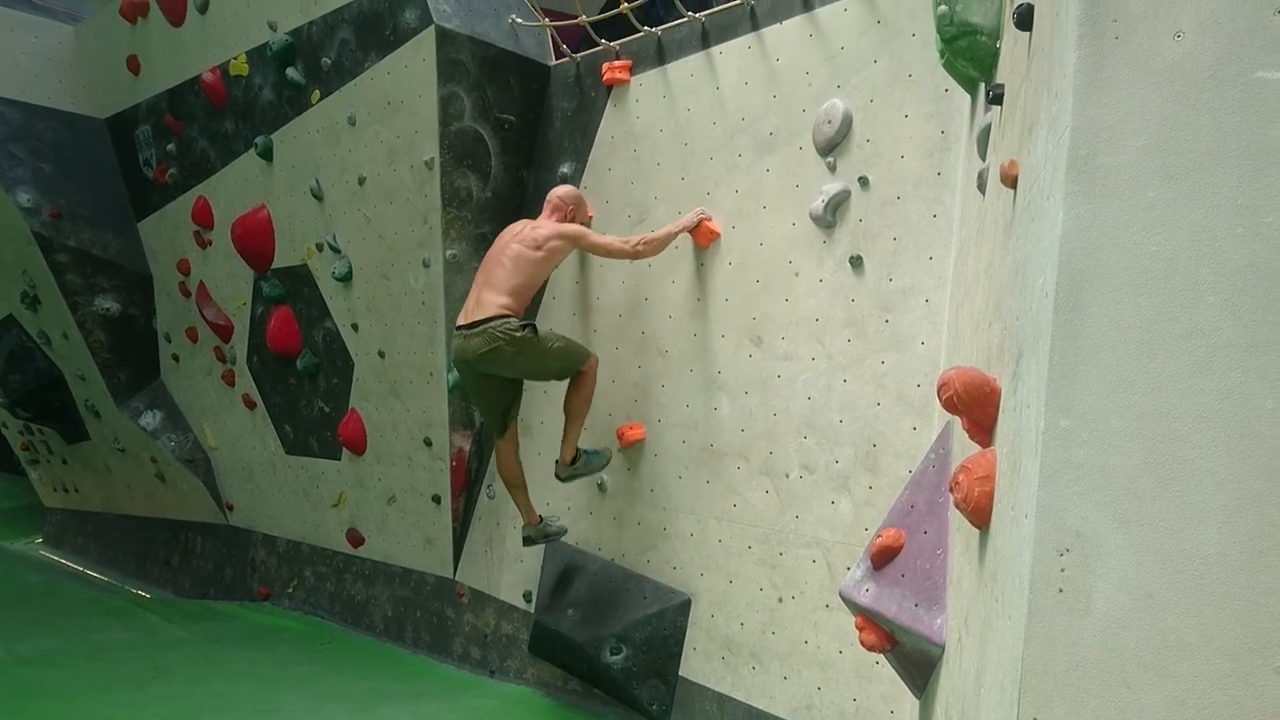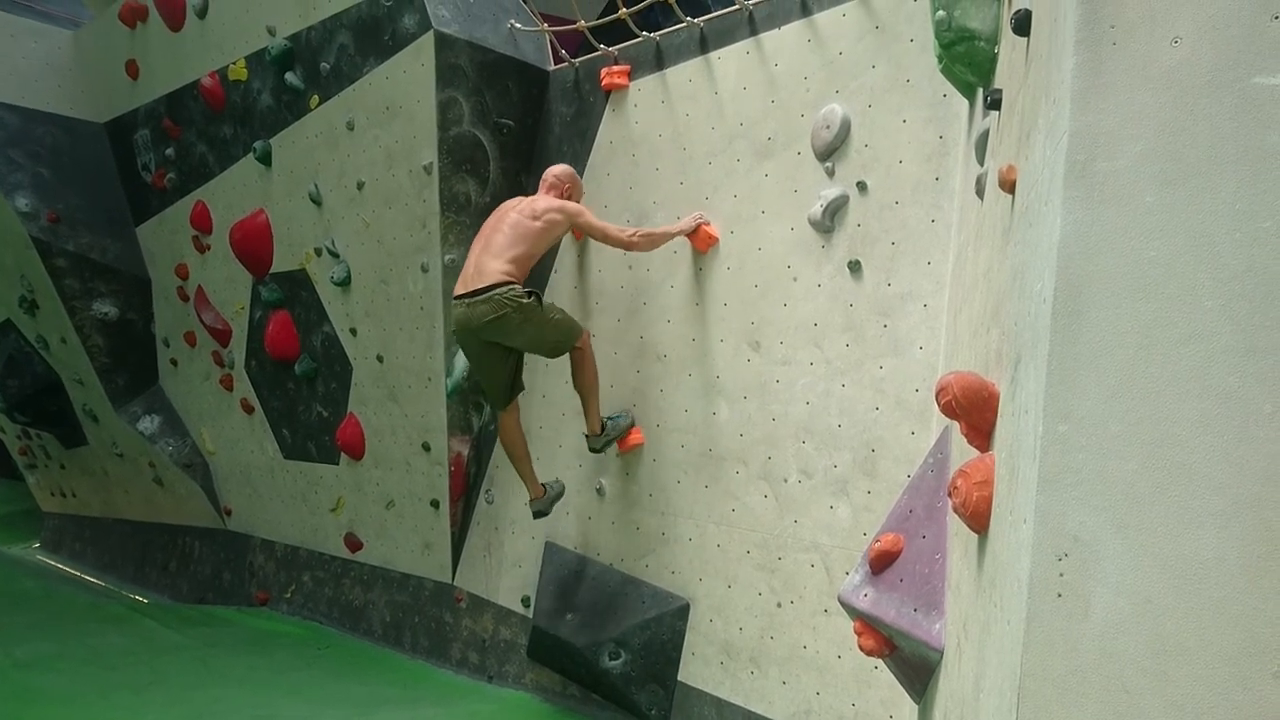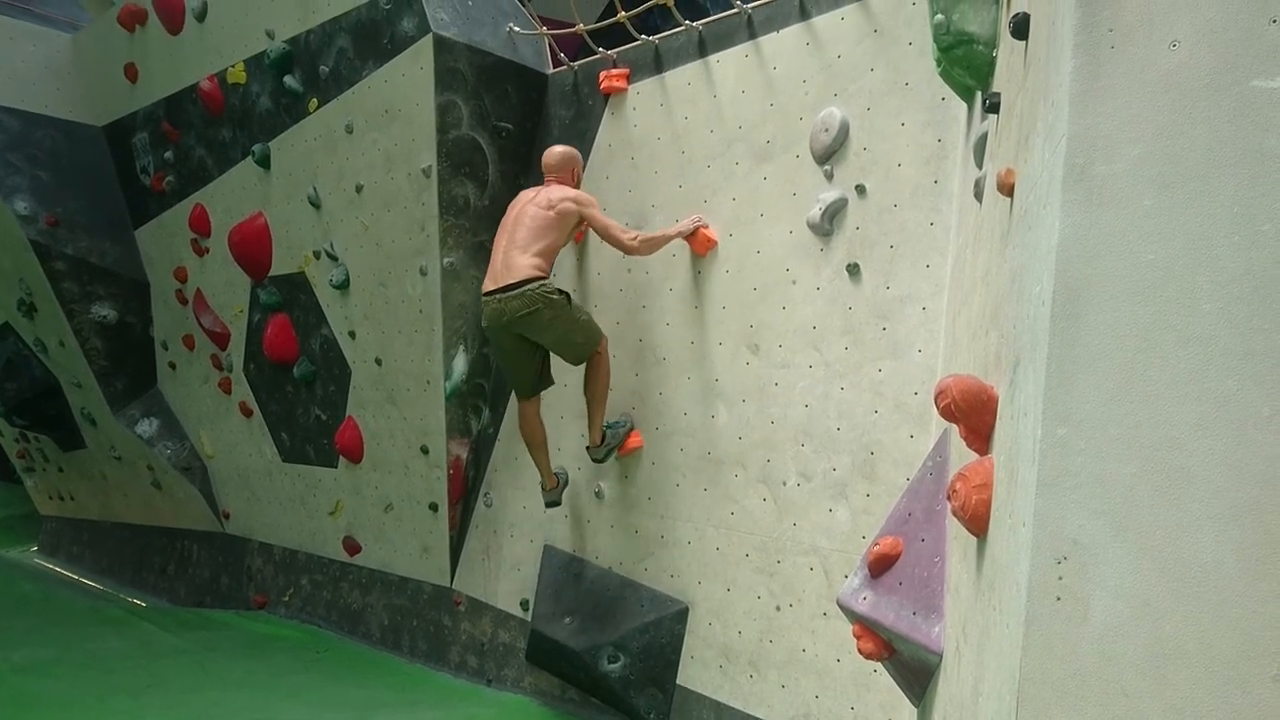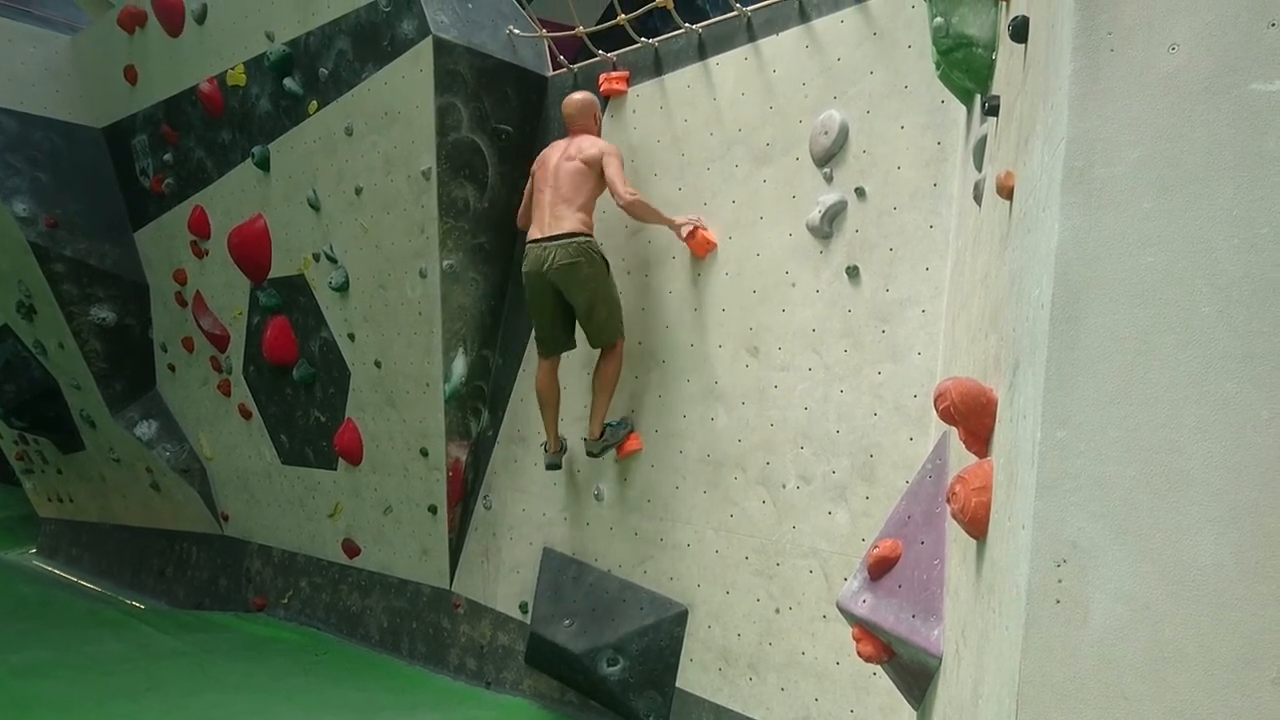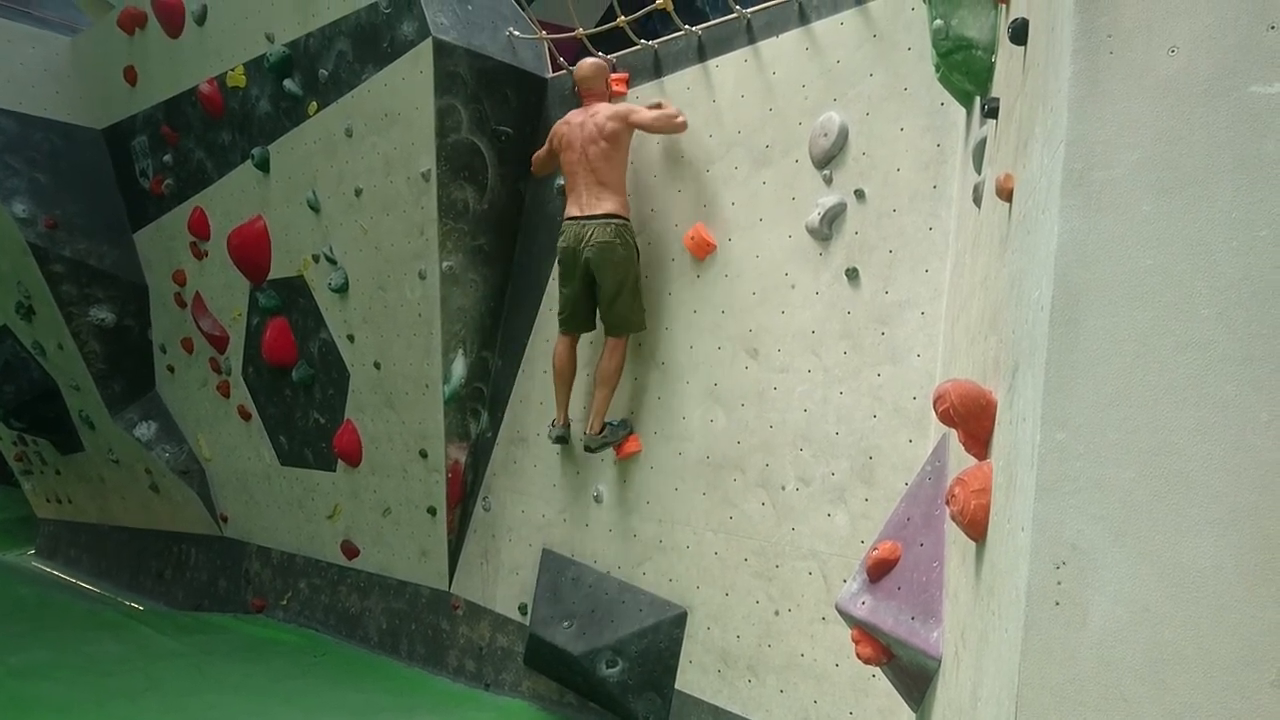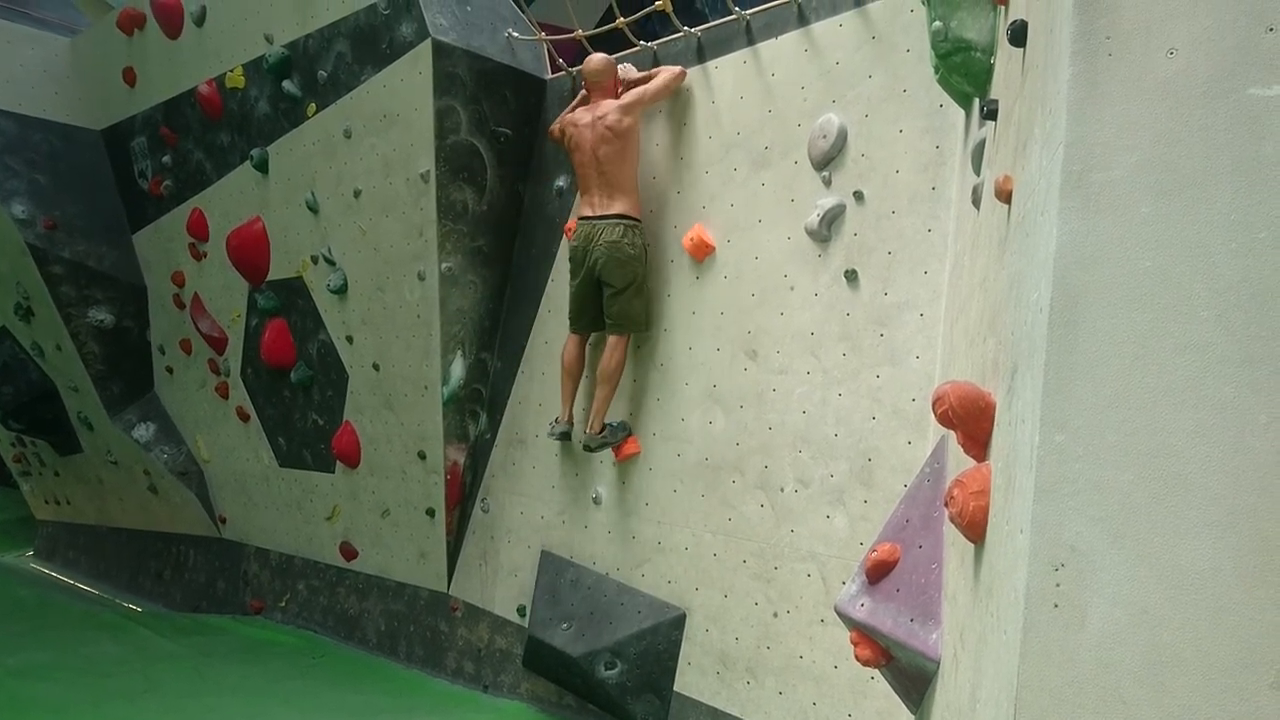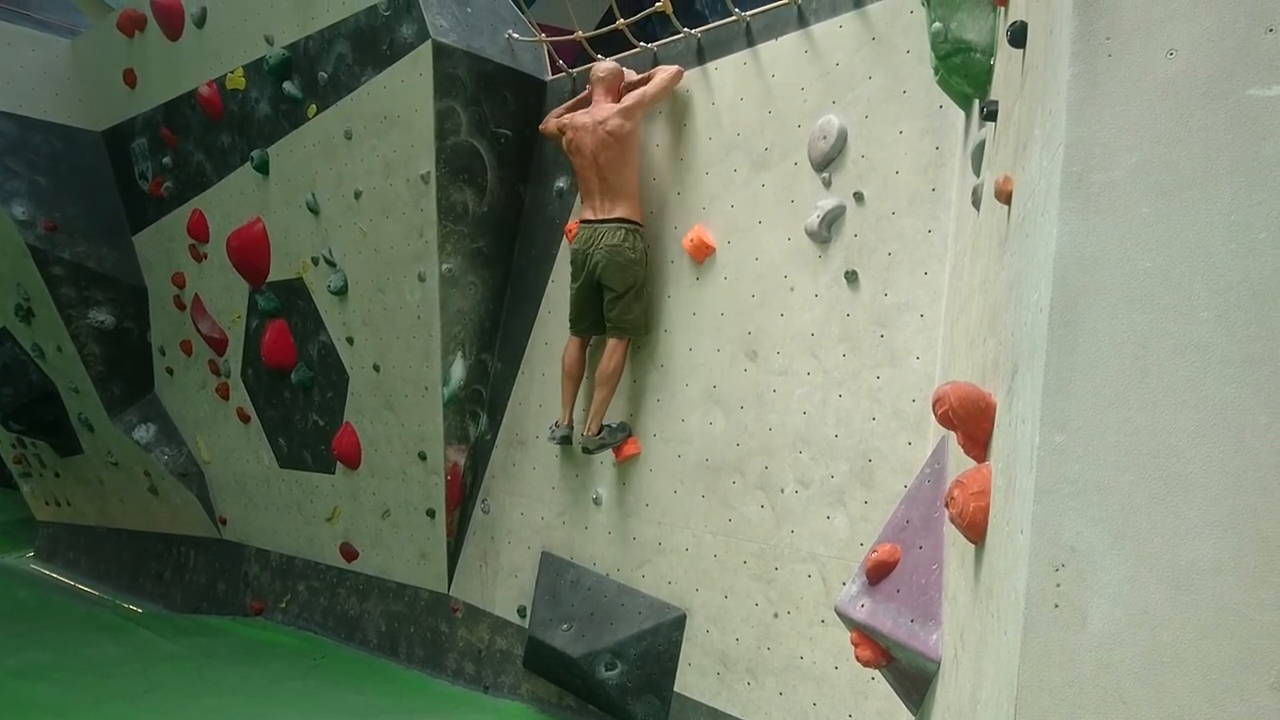
dt=0.2s
person 1, frame 1
left shoulder: (515, 228)
right shoulder: (564, 232)
right elbow: (633, 248)
right wrist: (682, 225)
left hip: (464, 340)
right hip: (498, 332)
left knee: (504, 435)
right knee: (586, 364)
left ankle: (531, 522)
right ankle: (569, 457)
person 1, frame 2
left shoulder: (511, 205)
right shoulder: (563, 209)
right elbow: (631, 240)
right wrist: (678, 229)
left hip: (463, 311)
right hip: (500, 301)
left knee: (506, 408)
right knee: (580, 341)
left ankle: (537, 494)
right ankle: (595, 429)
person 1, frame 3
left shoulder: (522, 199)
right shoulder: (576, 199)
right elbow: (630, 243)
right wrist: (678, 230)
left hip: (492, 304)
right hip: (532, 296)
left knee: (527, 398)
right knee: (597, 351)
left ankle: (549, 483)
right ankle: (597, 440)
person 1, frame 4
left shoulder: (546, 155)
right shoulder: (601, 148)
left elbow: (522, 220)
right elbow: (628, 200)
right wrist: (672, 222)
left hip: (533, 255)
right hip: (576, 252)
left knee: (549, 356)
right knee: (611, 343)
left ankle: (553, 446)
right ankle: (596, 435)
person 1, frame 5
left shoulder: (562, 126)
right shoulder: (618, 113)
left elbow: (537, 167)
right elbow: (677, 122)
right wrist: (657, 108)
left hip: (571, 231)
right hip: (610, 231)
left knee: (568, 332)
right knee: (616, 334)
left ankle: (560, 420)
right ankle: (596, 428)
person 1, frame 6
left shoulder: (571, 124)
right shoulder: (626, 107)
left elbow: (554, 129)
right elbow: (676, 73)
left wrist: (585, 94)
right wrist: (635, 77)
left hip: (584, 233)
right hip: (621, 233)
left knee: (578, 331)
right knee: (618, 333)
left ankle: (564, 418)
right ankle: (596, 428)
person 1, frame 7
left shoulder: (569, 125)
right shoulder: (626, 112)
left elbow: (546, 123)
right elbow: (674, 73)
left wrist: (584, 96)
right wrist: (636, 80)
left hip: (585, 236)
right hip: (622, 237)
left knee: (578, 334)
right knee: (618, 337)
left ankle: (564, 421)
right ankle: (594, 430)
